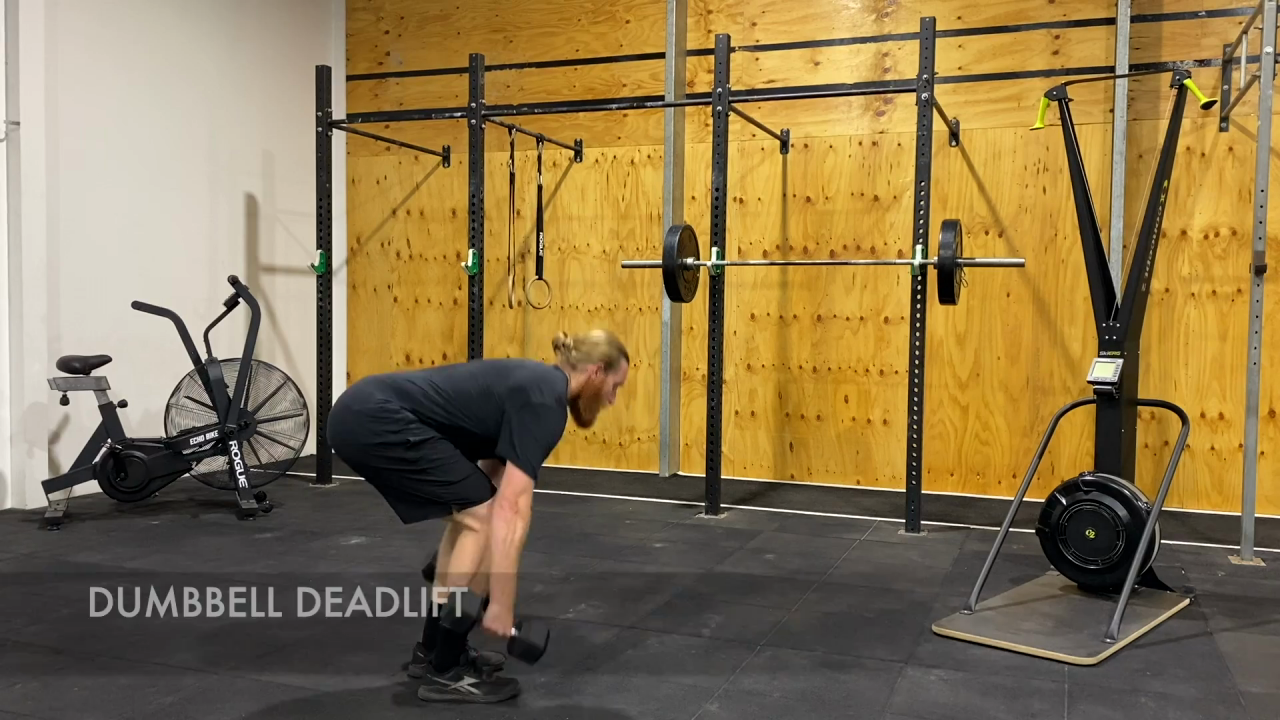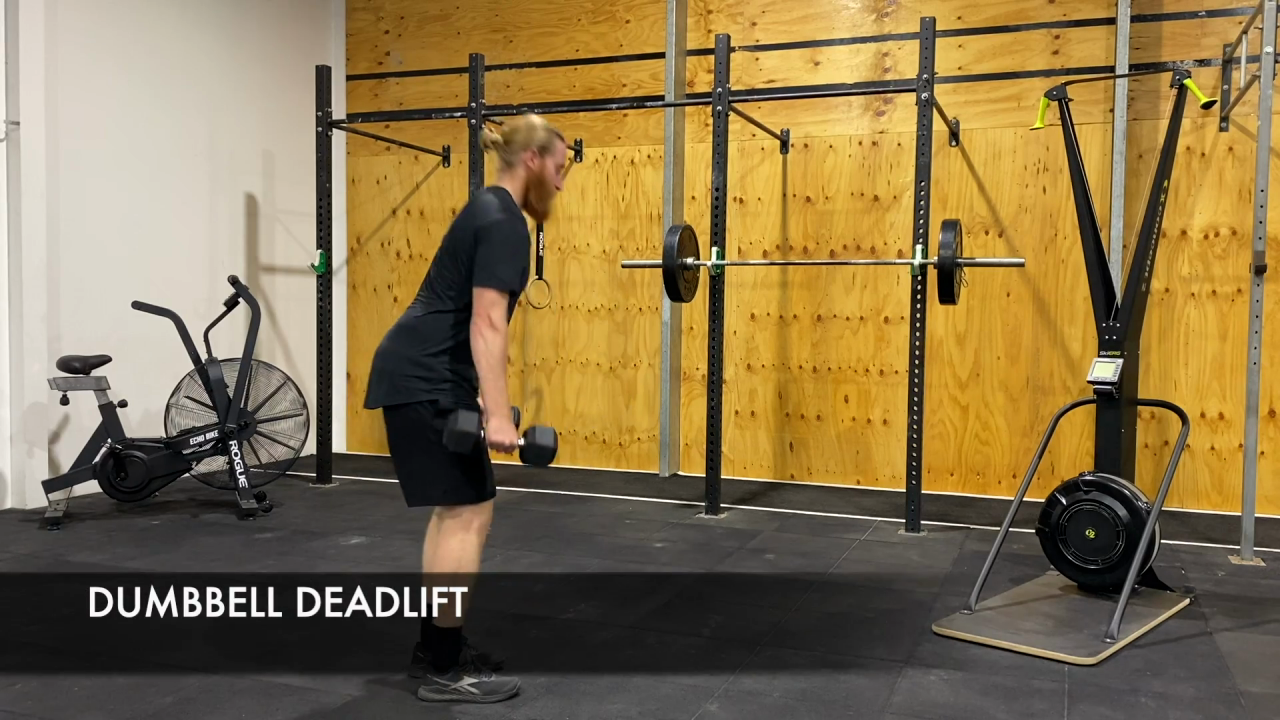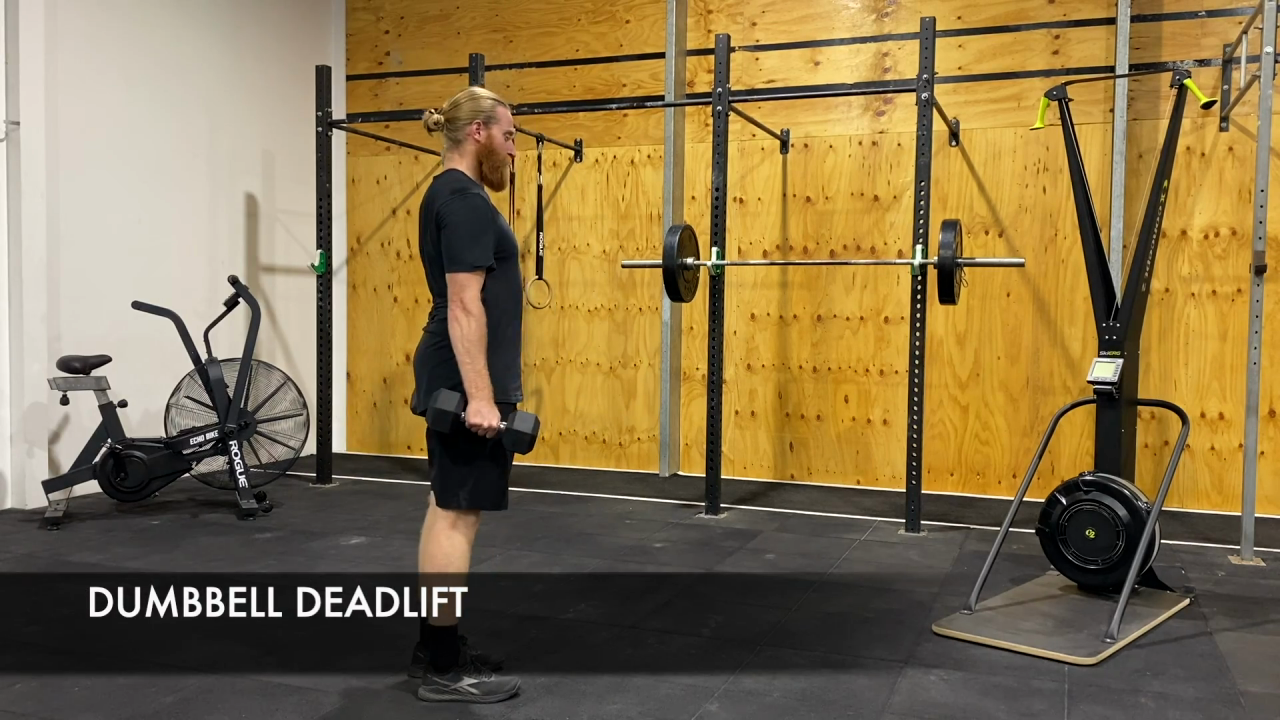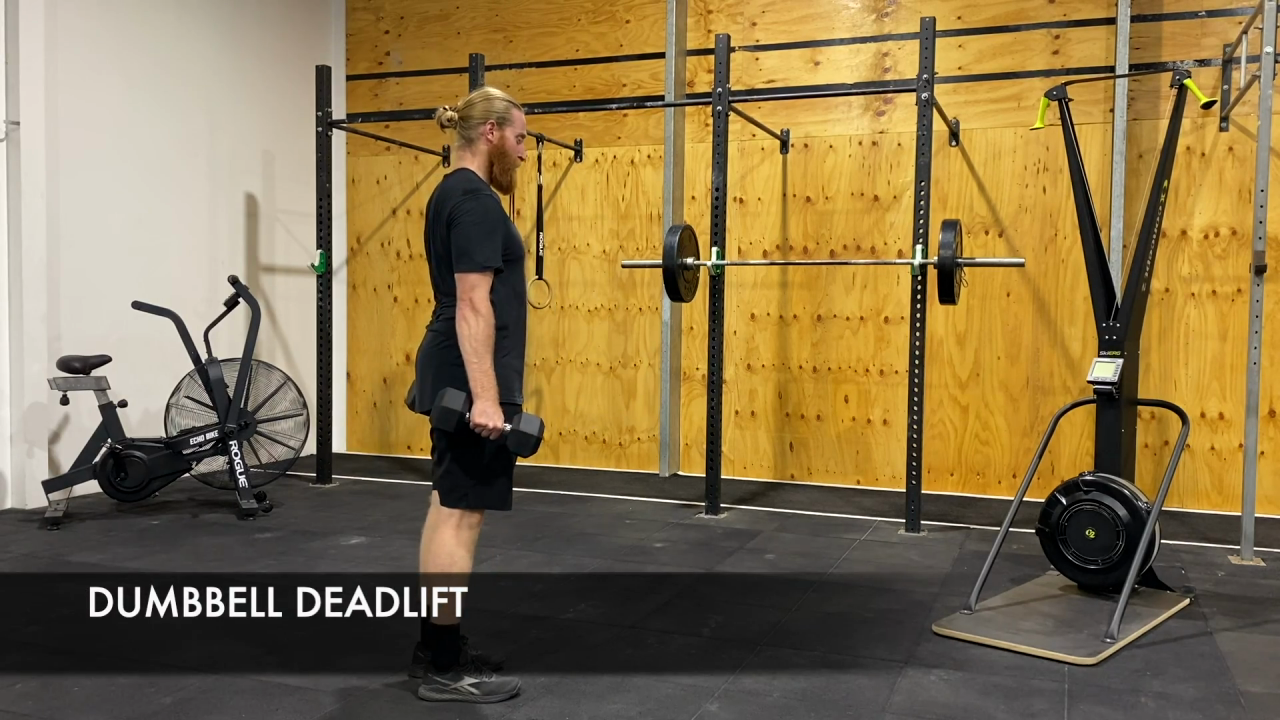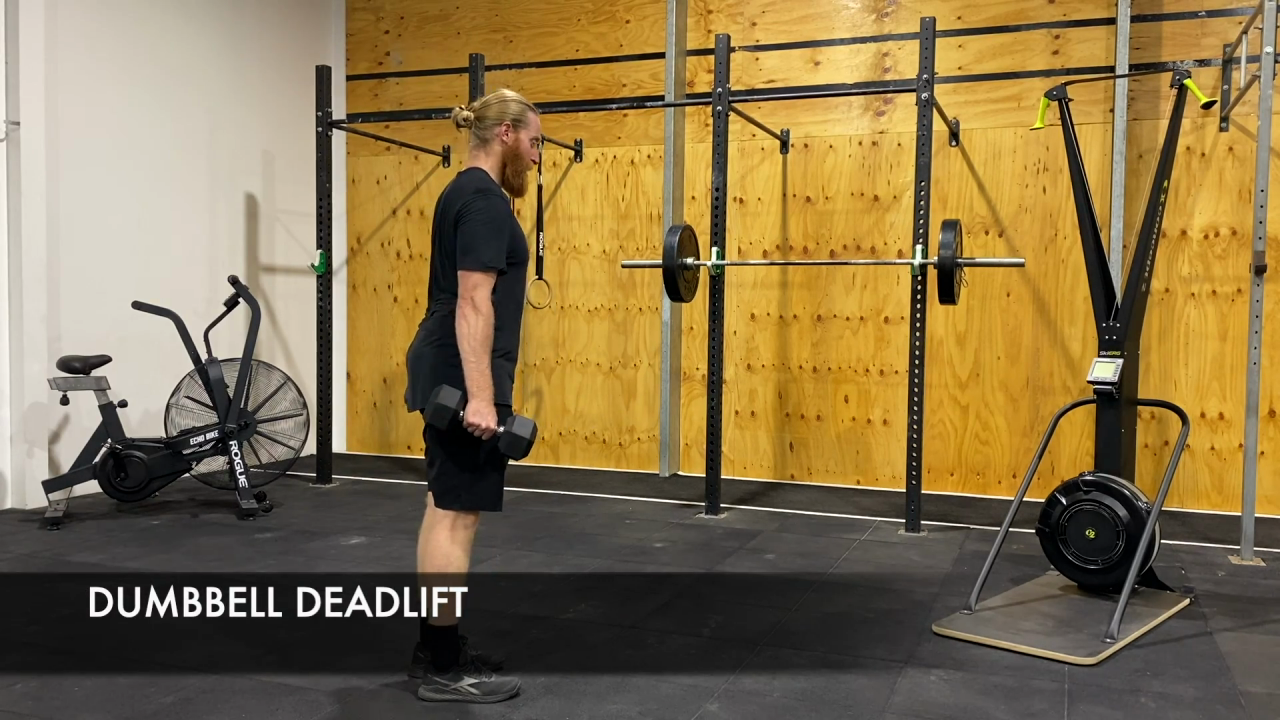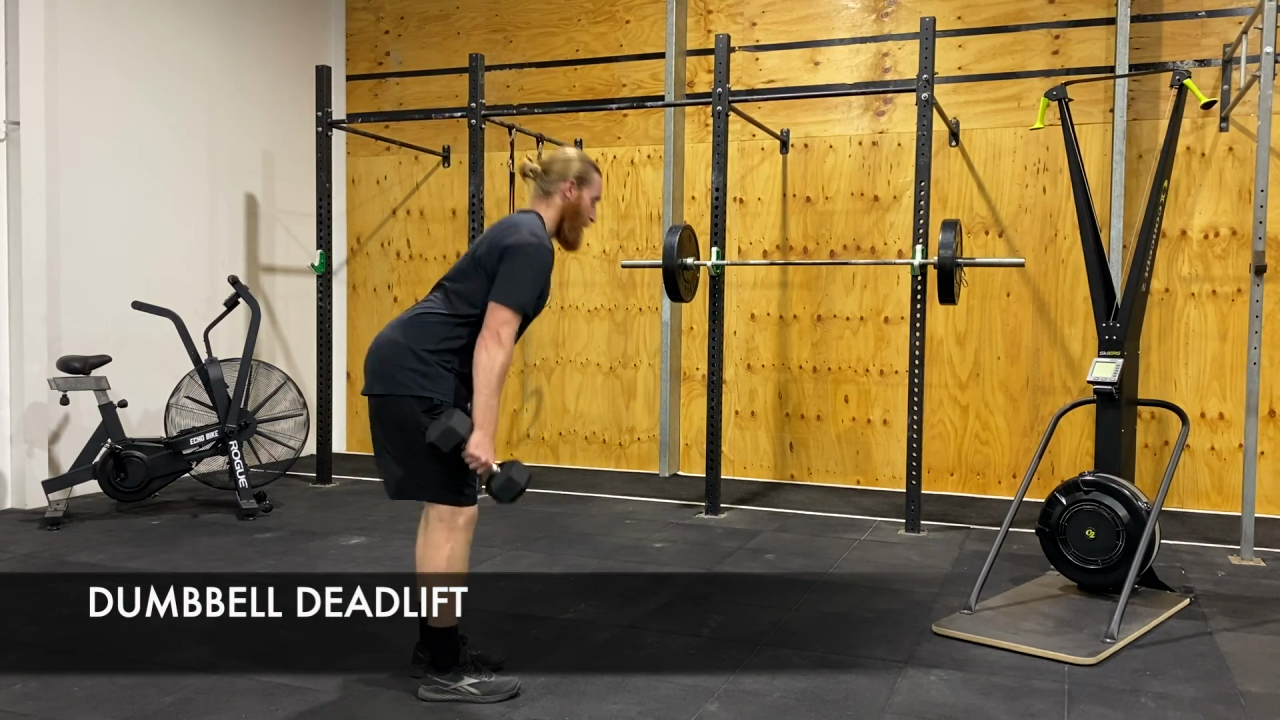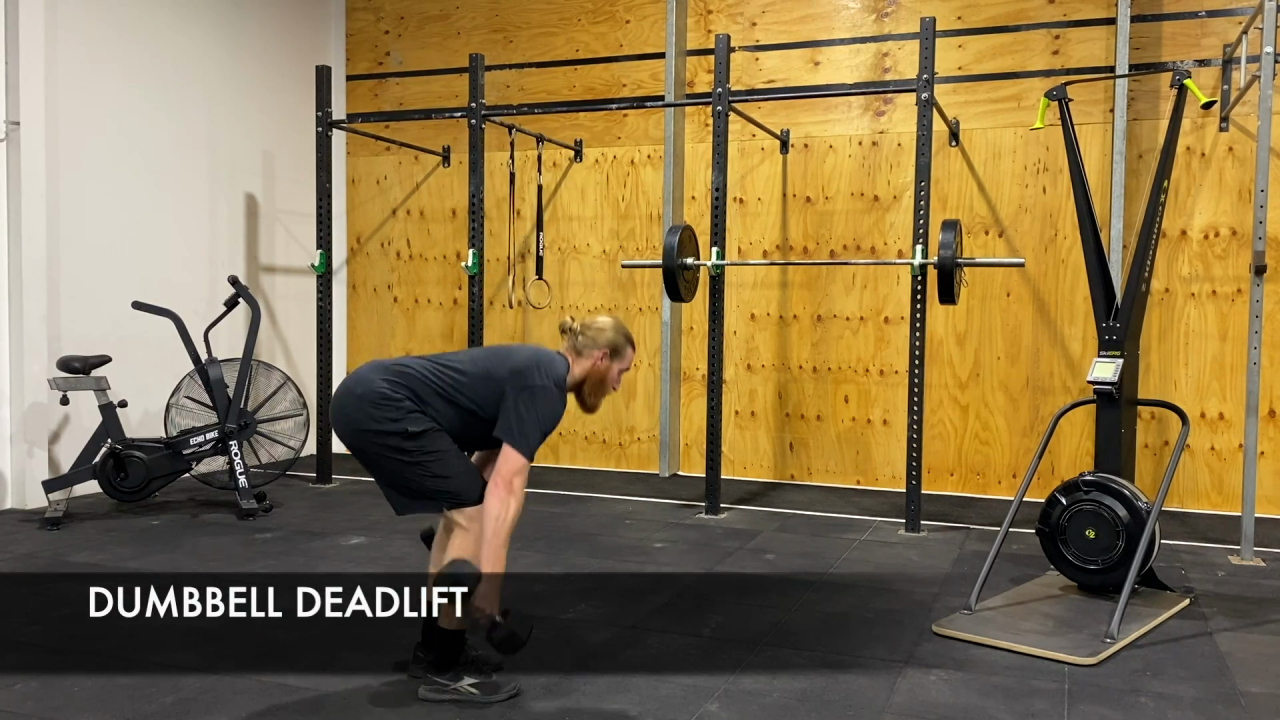
dt=0.5s
person 1, frame 1
left shoulder: (533, 384)
right shoulder: (545, 404)
left elbow: (491, 480)
right elbow: (511, 509)
right wrist: (501, 604)
left hip: (363, 414)
right hip: (377, 423)
left knee: (473, 511)
right knee: (481, 519)
left ankle: (436, 647)
right ankle: (447, 668)
person 1, frame 2
left shoulder: (491, 212)
right shoulder: (503, 222)
right elbow: (488, 324)
left wrist: (474, 399)
right wrist: (500, 416)
left hip: (416, 373)
right hip: (424, 381)
left knee: (454, 509)
right knee: (468, 514)
left ankle: (437, 646)
right ankle: (444, 666)
person 1, frame 3
left shoulder: (449, 196)
right shoulder: (464, 200)
right elbow: (464, 304)
right wrist: (480, 396)
left hip: (455, 377)
right hip: (466, 381)
left knee: (448, 509)
right knee: (459, 515)
left ankle: (437, 647)
right ankle: (444, 667)
person 1, frame 4
left shoulder: (453, 194)
right shoulder: (475, 201)
right elbow: (473, 306)
right wrist: (487, 397)
left hip: (455, 376)
right hip: (472, 381)
left knee: (448, 507)
right knee: (462, 514)
left ankle: (436, 646)
right ankle: (445, 666)
person 1, frame 5
left shoulder: (465, 193)
right shoulder: (485, 201)
right elbow: (473, 304)
right wrist: (481, 397)
left hip: (447, 372)
right hip: (462, 377)
left knee: (445, 509)
right knee: (457, 514)
left ankle: (436, 646)
right ankle: (444, 667)
person 1, frame 6
left shoulder: (518, 233)
right shoulder: (531, 245)
right elbow: (494, 341)
left wrist: (473, 421)
right wrist: (483, 432)
left hip: (408, 364)
right hip: (418, 372)
left knee: (445, 507)
right knee: (452, 510)
left ankle: (437, 646)
right ankle: (443, 667)
person 1, frame 7
left shoulder: (537, 370)
right shoulder: (544, 389)
left elbow: (489, 457)
right elbow: (506, 486)
right wrist: (488, 584)
left hip: (363, 398)
right hip: (377, 407)
left knee: (465, 507)
right knee: (471, 516)
left ankle: (436, 645)
right ankle: (444, 668)
